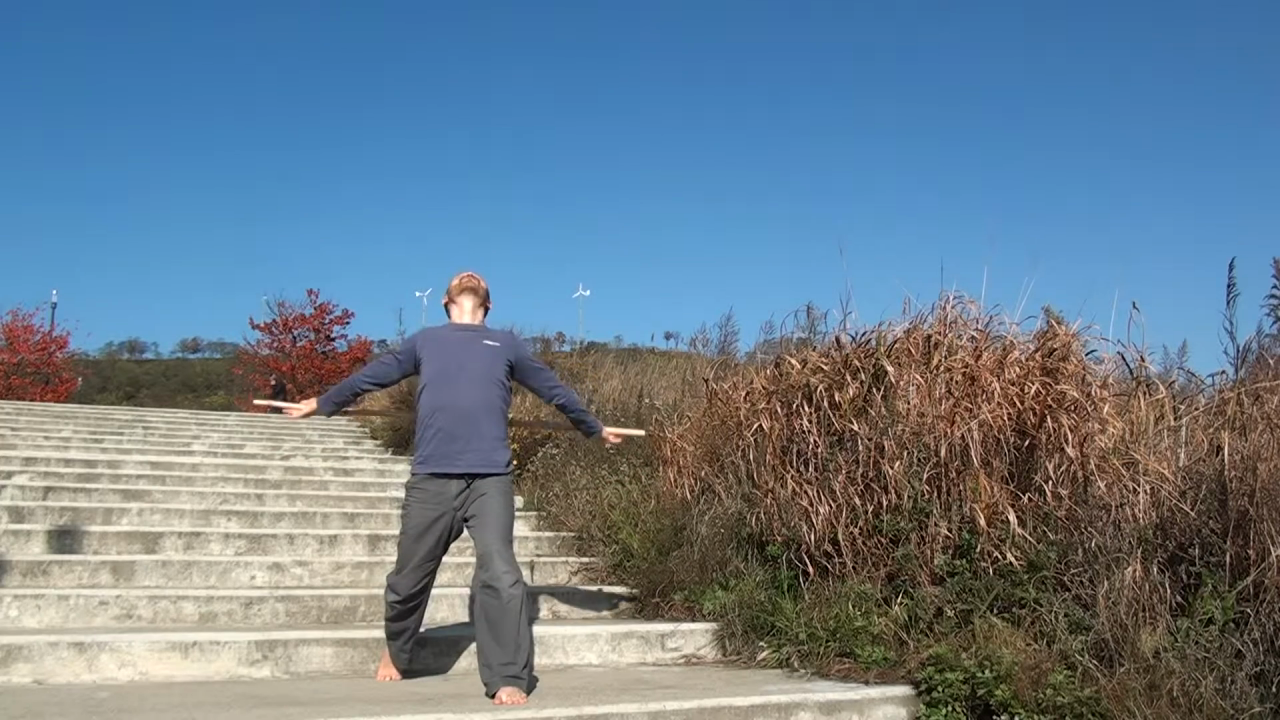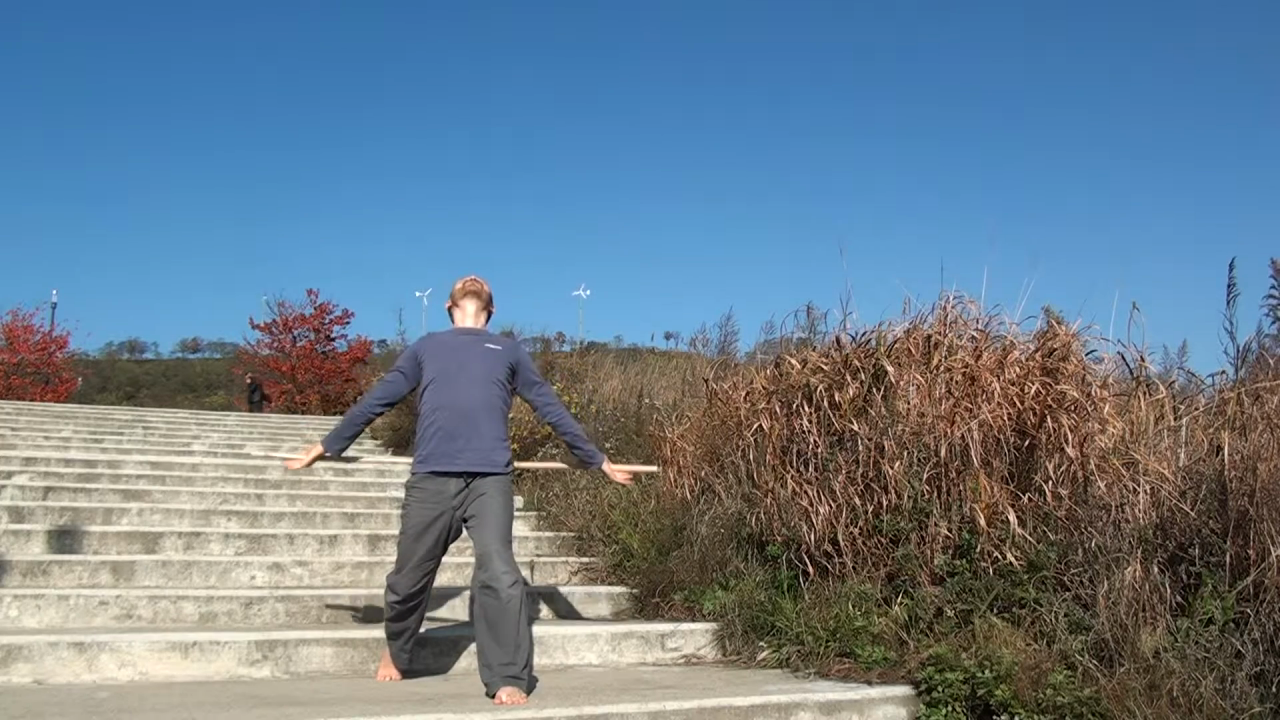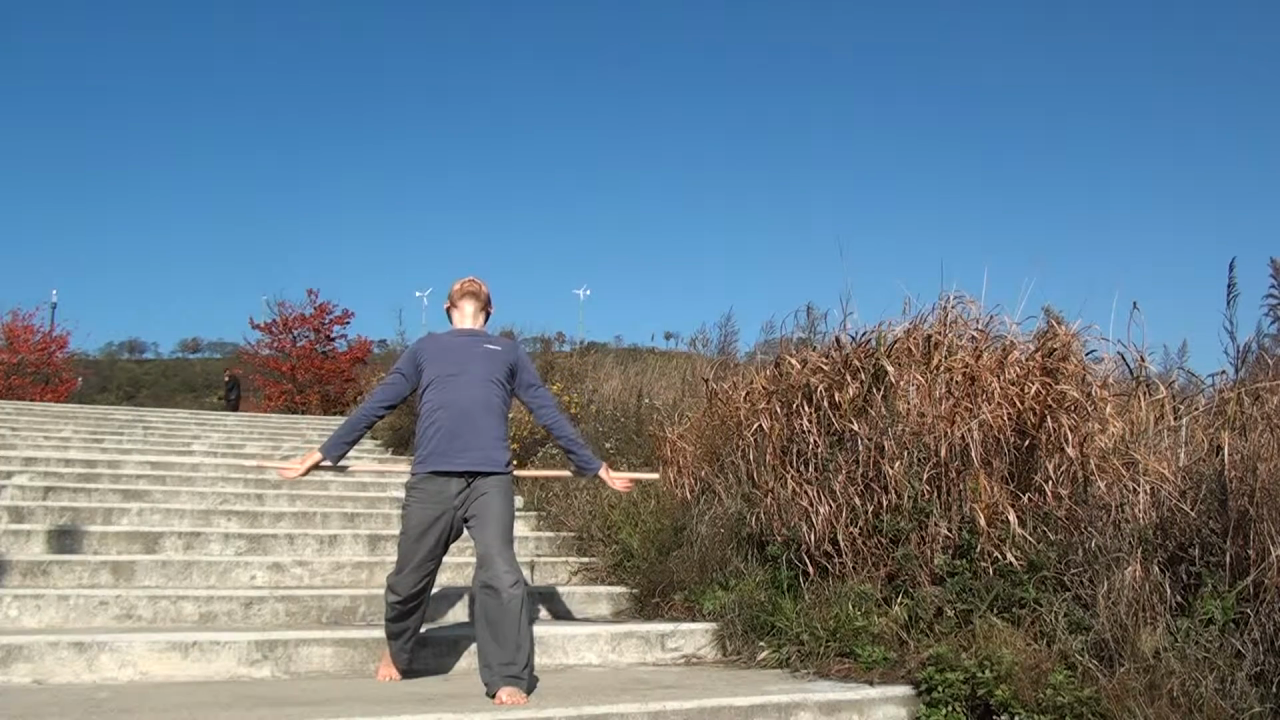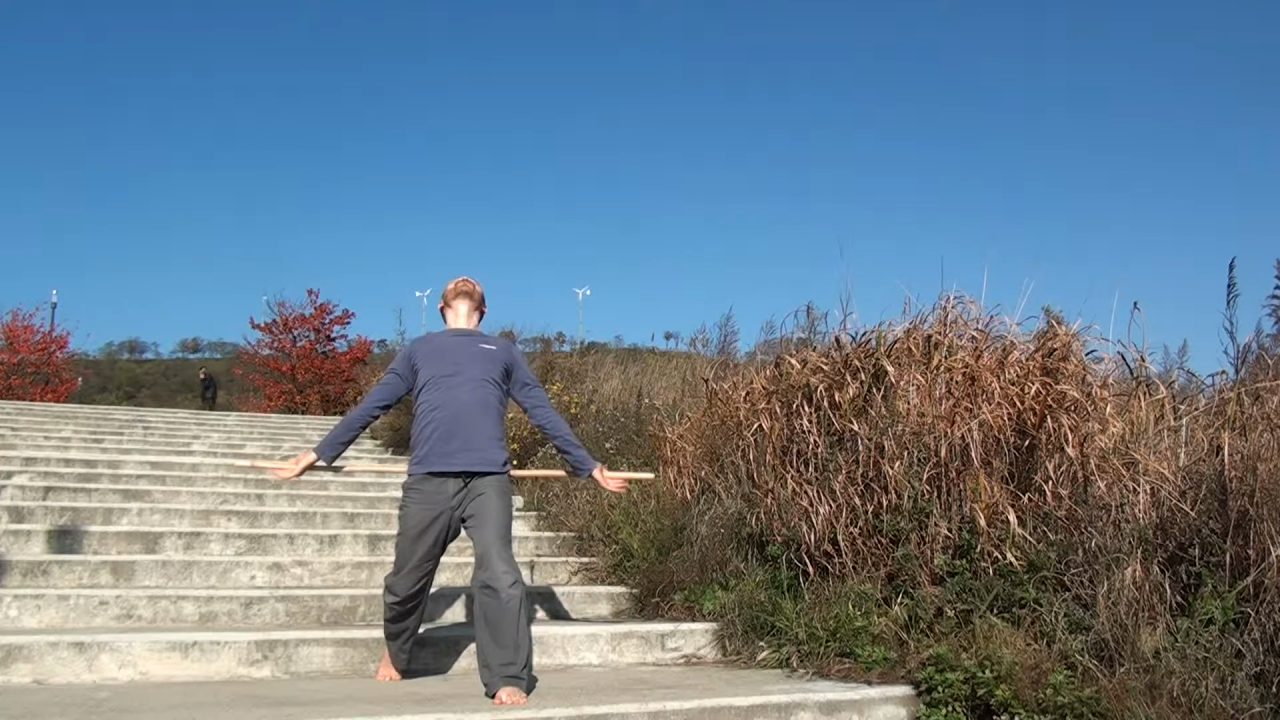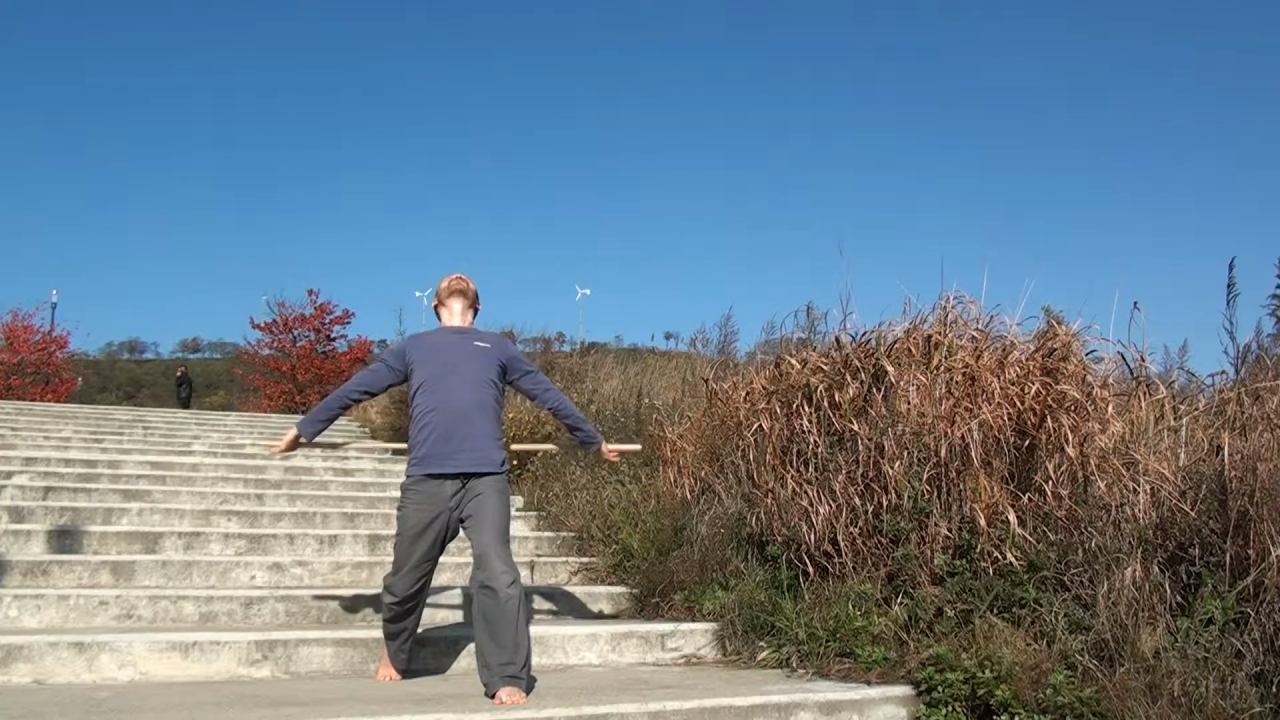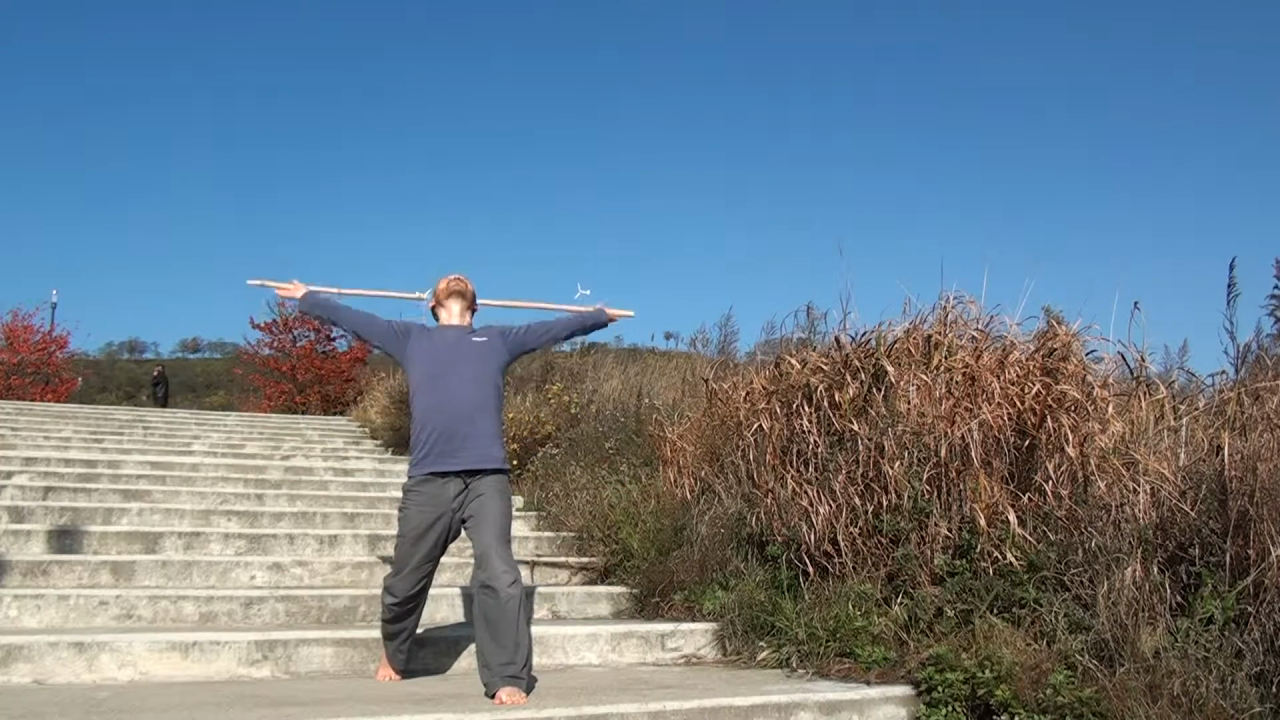
dt=0.4s
person 1, frame 1
left shoulder: (507, 345)
right shoulder: (425, 341)
left elbow: (556, 391)
right elbow: (370, 376)
left wrist: (594, 428)
right wrist: (321, 404)
left hip: (490, 478)
right hip: (431, 478)
left knee: (500, 575)
right knee: (409, 576)
left ankle: (509, 679)
right ankle: (395, 653)
person 1, frame 2
left shoulder: (509, 351)
right shoulder: (426, 347)
left elbow: (552, 409)
right elbow: (376, 400)
left wrist: (597, 460)
right wrist: (328, 446)
left hip: (490, 478)
right hip: (430, 478)
left knee: (499, 575)
right knee: (408, 576)
left ankle: (509, 680)
right ankle: (396, 653)
person 1, frame 3
left shoulder: (508, 352)
right shoulder: (425, 348)
left elbow: (549, 412)
right elbow: (376, 404)
left wrist: (594, 466)
right wrist: (324, 453)
left hip: (490, 478)
right hip: (431, 478)
left knee: (500, 575)
right knee: (409, 577)
left ankle: (509, 679)
right ankle: (396, 653)
person 1, frame 4
left shoulder: (504, 351)
right shoulder: (420, 349)
left elbow: (544, 412)
right elbow: (371, 405)
left wrist: (588, 466)
right wrist: (319, 454)
left hip: (488, 478)
right hip: (428, 479)
left knee: (498, 575)
right knee: (407, 577)
left ankle: (508, 680)
right ankle: (395, 654)
person 1, frame 5
left shoulder: (498, 347)
right shoulder: (414, 347)
left elbow: (549, 395)
right elbow: (356, 388)
left wrist: (593, 441)
right wrist: (304, 429)
left hip: (486, 478)
right hip: (426, 480)
left knee: (497, 574)
right knee: (405, 579)
left ankle: (508, 679)
right ankle: (395, 654)
person 1, frame 6
left shoulder: (498, 340)
right shoulder: (412, 339)
left elbow: (557, 328)
right elbow: (354, 319)
left wrist: (600, 316)
right wrist: (304, 298)
left hip: (486, 477)
right hip: (429, 479)
left knee: (498, 575)
right knee: (405, 580)
left ankle: (509, 680)
right ankle: (394, 657)
